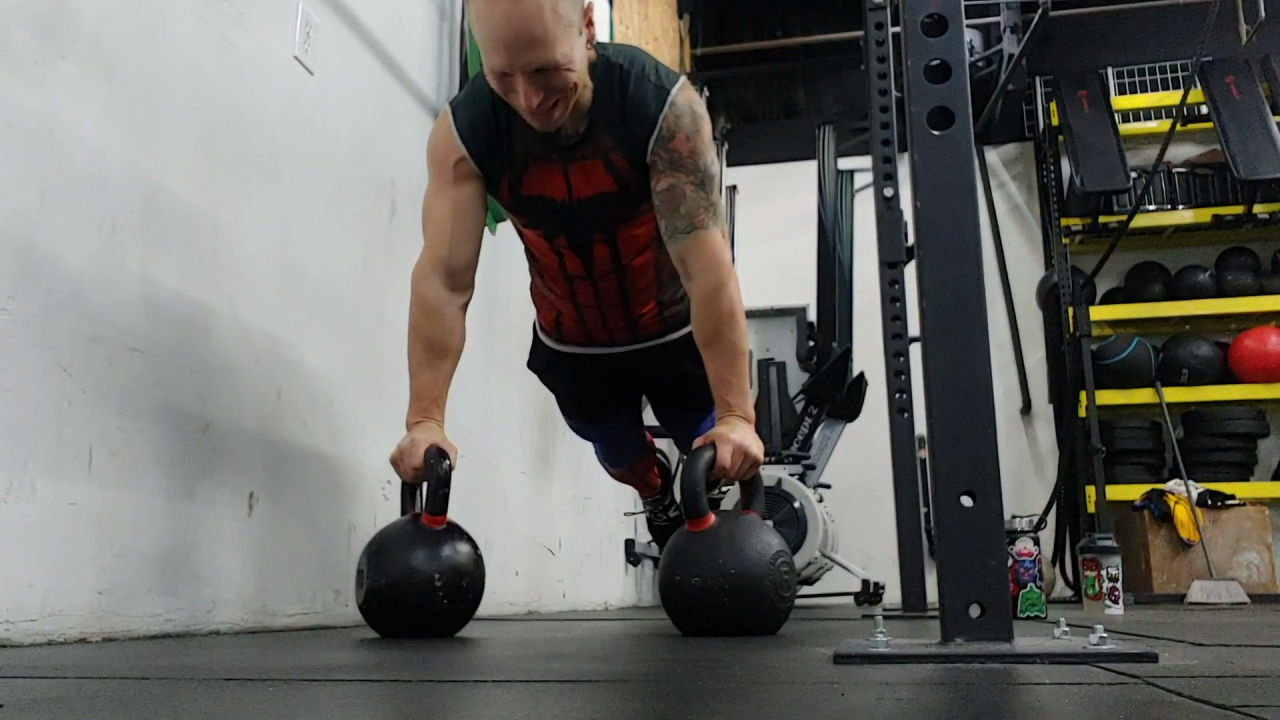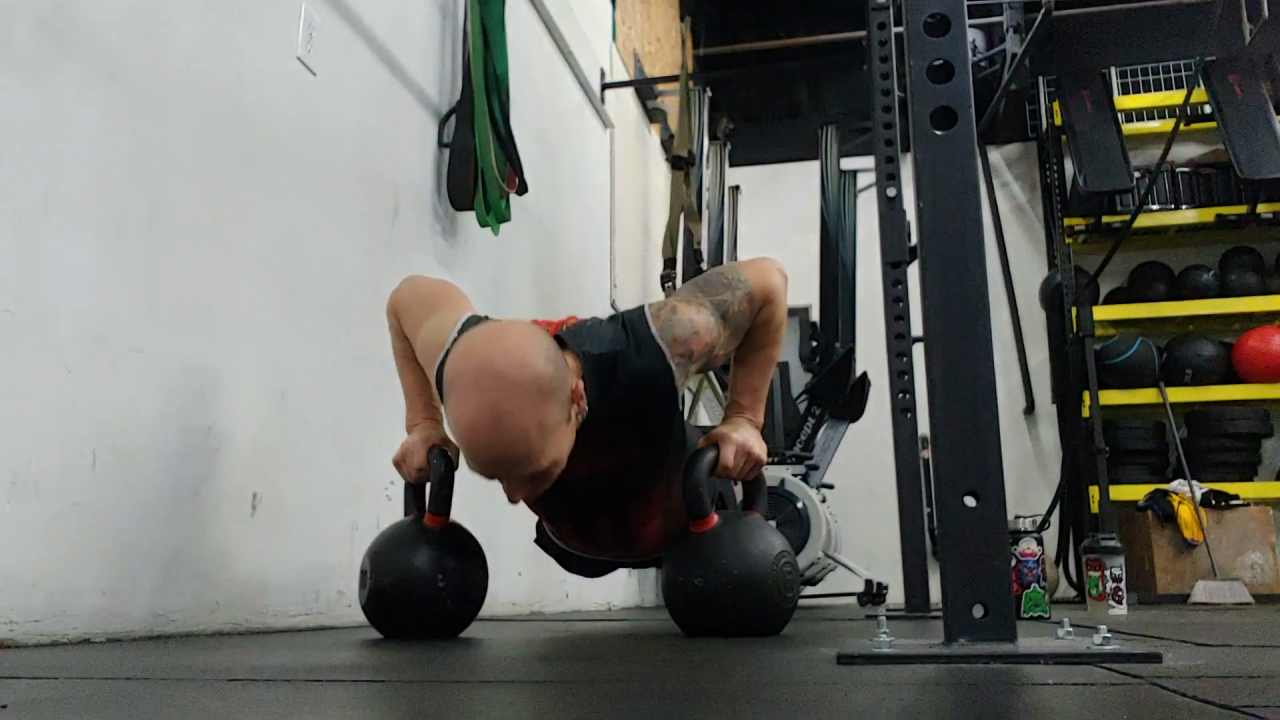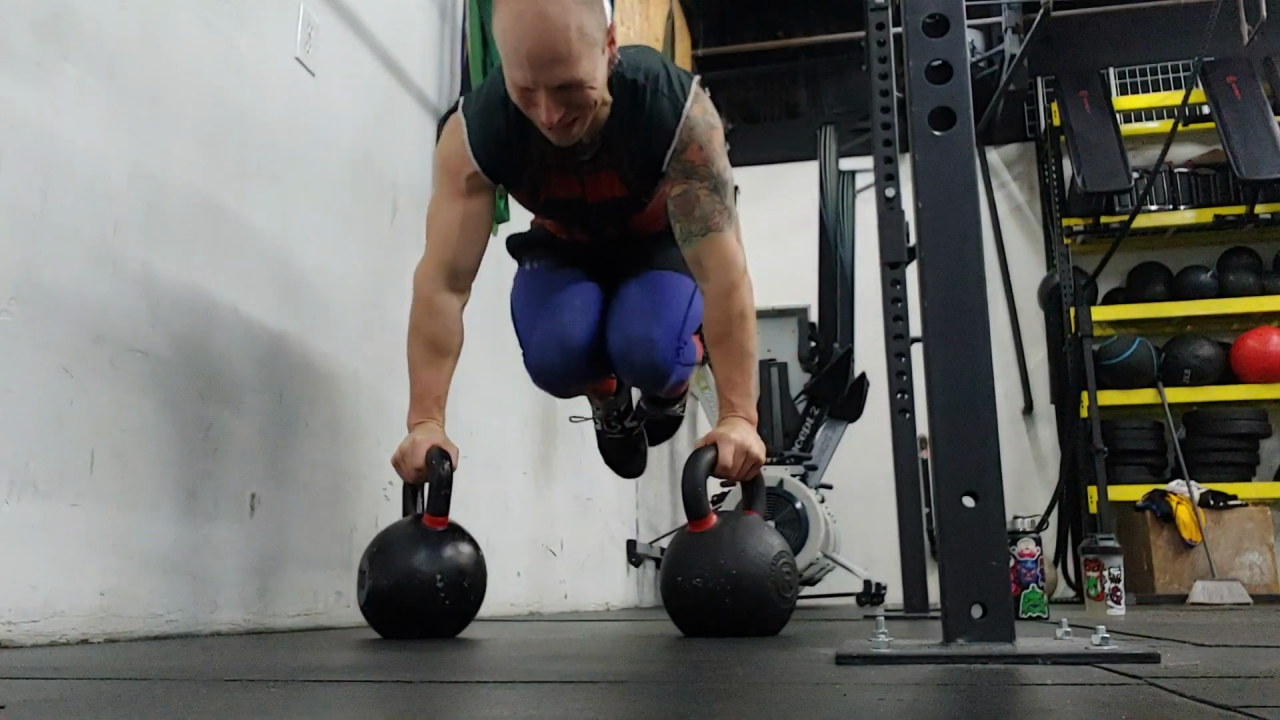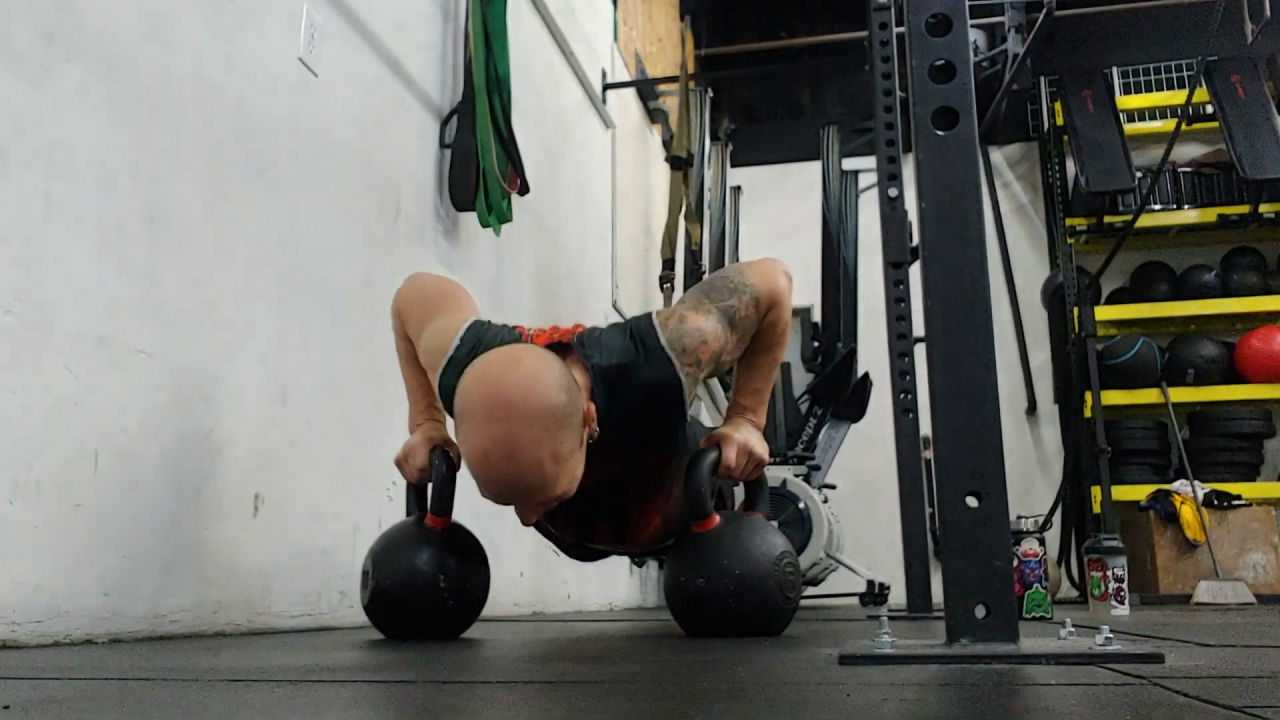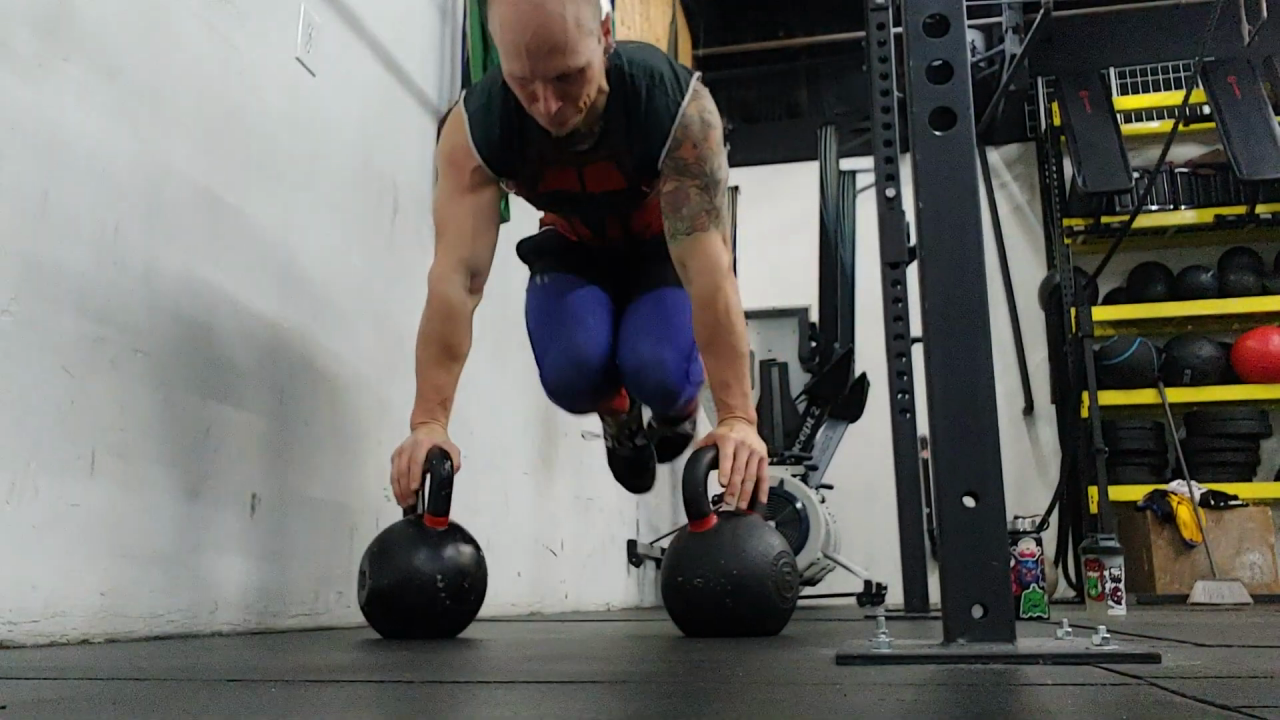
dt=1s
person 1, frame 1
left shoulder: (664, 104)
right shoulder: (463, 130)
left elbow: (707, 269)
right elbow: (442, 280)
left wrist: (737, 416)
right wrist: (424, 420)
left hip: (674, 332)
right hip: (572, 347)
left knee: (714, 458)
right knee: (621, 459)
right ankle: (658, 497)
person 1, frame 2
left shoulder: (655, 355)
right shoulder: (456, 365)
left elbow: (766, 280)
right elbow: (407, 297)
left wrist: (745, 419)
right wrist: (423, 424)
person 1, frame 3
left shoulder: (675, 106)
right shoulder: (476, 130)
left elbow: (722, 269)
right elbow: (445, 280)
left wrist: (739, 417)
right wrist: (425, 423)
left hip: (659, 242)
right hip: (564, 245)
left knee: (646, 350)
right knee: (556, 354)
left ankle: (667, 389)
right ankle: (608, 399)
person 1, frame 4
left shoulder: (663, 363)
right shoulder: (460, 373)
left elbow: (772, 284)
right elbow: (412, 295)
left wrist: (746, 421)
right wrist: (426, 424)
person 1, frame 5
left shoulder: (675, 102)
right shoulder: (476, 125)
left elbow: (706, 266)
right elbow: (458, 276)
left wrist: (737, 418)
right wrist: (428, 423)
left hip: (662, 246)
right hip: (573, 247)
left knee: (658, 369)
right knee: (571, 372)
left ankle: (675, 409)
right ankle: (620, 413)
